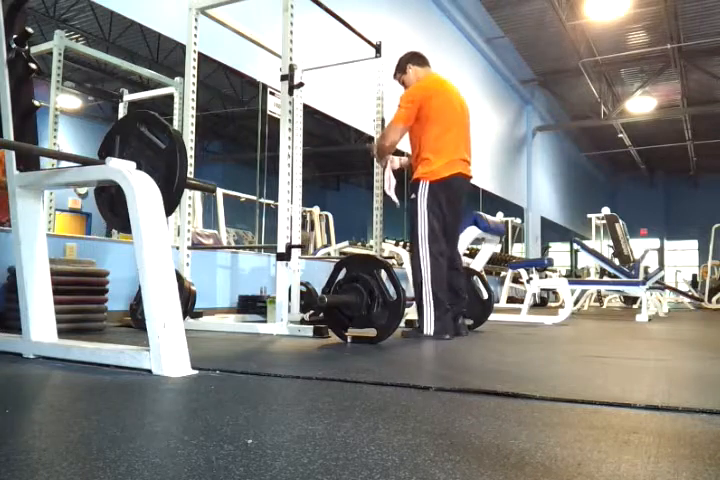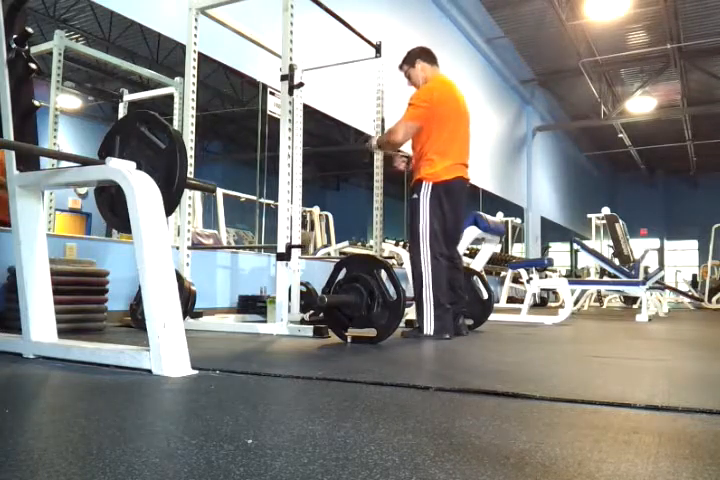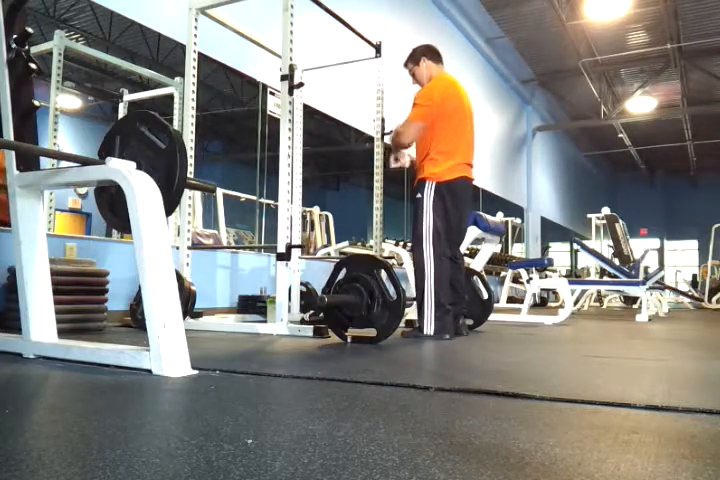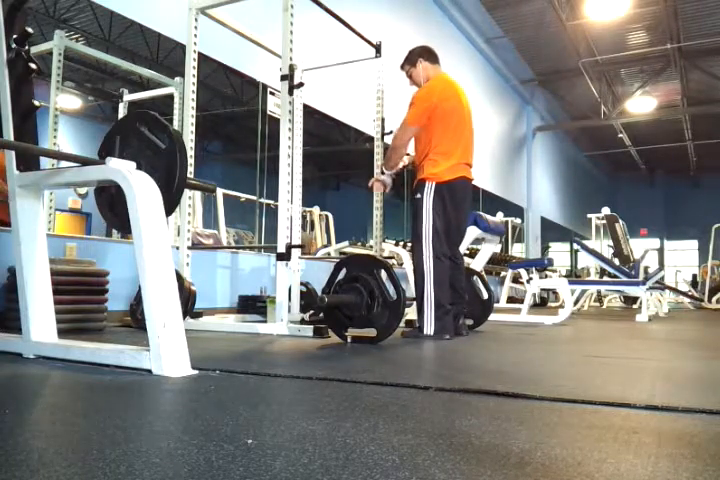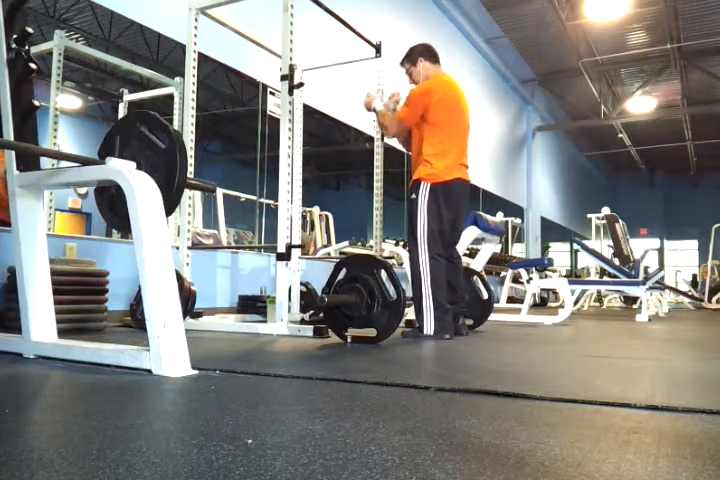
dt=1s
person 1, frame 1
left shoulder: (417, 91)
right shoulder: (454, 93)
left elbow: (389, 139)
left wrist: (381, 156)
right wrist: (405, 161)
left hip: (434, 179)
right hip: (458, 176)
left knee: (428, 251)
right knee: (447, 249)
left ankle: (435, 324)
right ankle: (456, 319)
person 1, frame 2
left shoulder: (429, 92)
right shoulder: (454, 93)
left elbow: (398, 136)
left wrist: (377, 143)
right wrist: (412, 162)
left hip: (434, 181)
right hip: (455, 179)
left knee: (428, 251)
right knee: (447, 250)
left ankle: (434, 324)
right ankle: (454, 319)
person 1, frame 3
left shoulder: (433, 90)
right shoulder: (458, 91)
left elbow: (405, 136)
left wrist: (395, 148)
right wrist: (413, 158)
left hip: (438, 181)
right hip: (459, 179)
left knee: (430, 251)
right knee: (449, 251)
left ankle: (435, 324)
right ankle: (455, 319)
person 1, frame 4
left shoulder: (430, 92)
right shoulder: (456, 91)
left elbow: (401, 139)
left wrist: (385, 173)
right wrist: (408, 160)
left hip: (438, 182)
right hip: (459, 180)
left knee: (430, 252)
right knee: (449, 251)
left ankle: (434, 324)
right ankle: (455, 319)
person 1, frame 5
left shoulder: (427, 90)
right shoulder: (455, 92)
left elbow: (393, 130)
left wrist: (378, 108)
right wrist: (393, 111)
left hip: (433, 182)
right hip: (456, 181)
left knee: (427, 252)
right knee: (446, 251)
left ankle: (434, 324)
right ankle: (455, 319)
